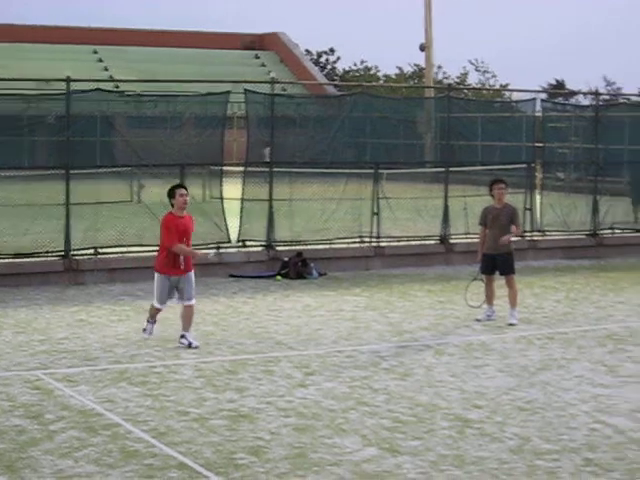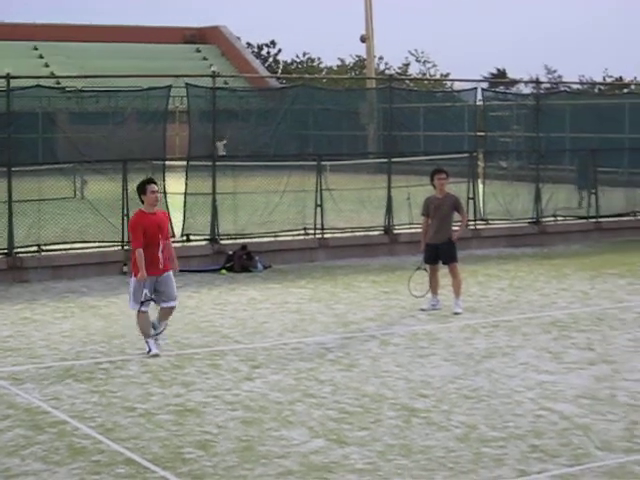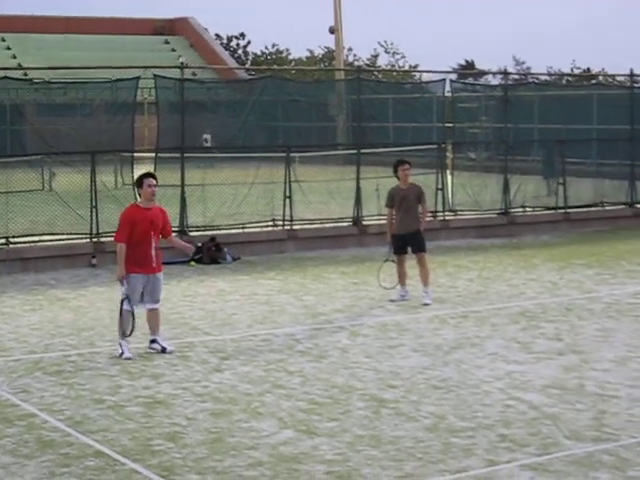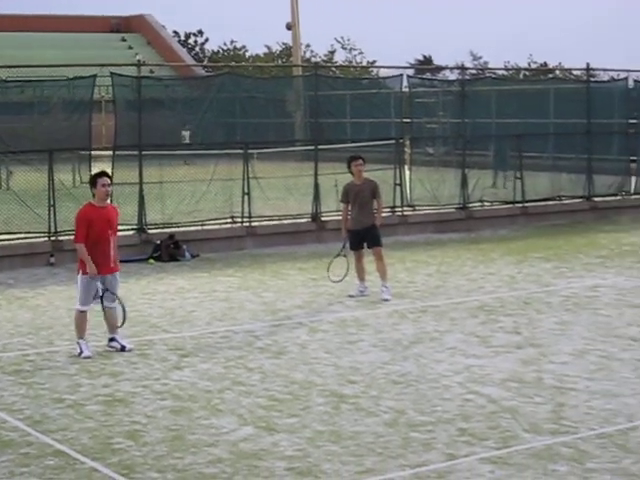
dt=0.7s
person 1, frame 1
left shoulder: (189, 219)
right shoulder: (167, 221)
right elbow: (174, 246)
right wrist: (194, 253)
left hip: (186, 269)
right hip: (166, 270)
left knee: (189, 303)
right knee: (160, 303)
left ankle: (185, 335)
right ankle: (151, 320)
person 1, frame 2
left shoulder: (164, 216)
right shoulder: (137, 220)
right elbow: (137, 248)
left wrist: (173, 260)
right wrist: (141, 271)
left hip: (164, 269)
right hip: (144, 271)
left knee: (171, 303)
right knee: (142, 308)
left ankle: (156, 326)
right ankle: (149, 341)
person 1, frame 3
left shoulder: (161, 212)
right shoulder: (129, 213)
left elbow: (168, 236)
right elbow: (121, 242)
left wrist: (184, 246)
right wrist: (120, 266)
left hip: (154, 268)
right hip: (133, 269)
left knee: (153, 305)
right knee: (128, 307)
left ankle: (155, 340)
right ankle: (123, 343)
person 1, frame 4
left shoulder: (113, 211)
right shoulder: (85, 213)
right elbow: (79, 243)
left wrist: (116, 261)
right wrist: (89, 264)
left hip: (111, 268)
right hip: (91, 269)
left knee: (111, 304)
right knee: (83, 307)
left ankle: (113, 338)
right ankle: (81, 342)
person 2, frame 1
left shoulder: (511, 210)
right shoulder: (487, 210)
left elbow: (519, 230)
right elbow: (483, 232)
left wrist: (509, 237)
right wrist: (480, 251)
left hip: (505, 251)
right hip: (488, 251)
left knee: (510, 281)
right knee: (488, 280)
left ankle: (513, 313)
right ankle: (490, 311)
person 2, frame 2
left shoulder: (453, 199)
right shoulder: (428, 201)
left elbow: (464, 216)
right elbow: (425, 222)
left wrist: (459, 231)
right wrist: (423, 241)
left hip: (447, 241)
right hip: (431, 241)
left knee: (454, 270)
right knee: (432, 270)
left ankle: (458, 302)
right ankle: (434, 301)
person 2, frame 3
left shoulder: (417, 189)
right shoulder: (392, 192)
left elbow: (424, 208)
right elbow: (390, 213)
left wrist: (423, 223)
right wrist: (389, 233)
left hip: (415, 230)
right hip: (398, 232)
left knee: (422, 260)
right knee: (400, 261)
left ankle: (426, 292)
right ankle: (403, 291)
person 2, frame 4
left shoulder: (372, 184)
right shoulder: (347, 187)
left elbow: (379, 203)
right elbow: (345, 208)
left wrist: (378, 219)
right wrist: (344, 227)
left hip: (370, 225)
right hip: (354, 227)
left knee: (378, 254)
right knee: (358, 257)
left ankle: (385, 287)
right ankle: (362, 287)
